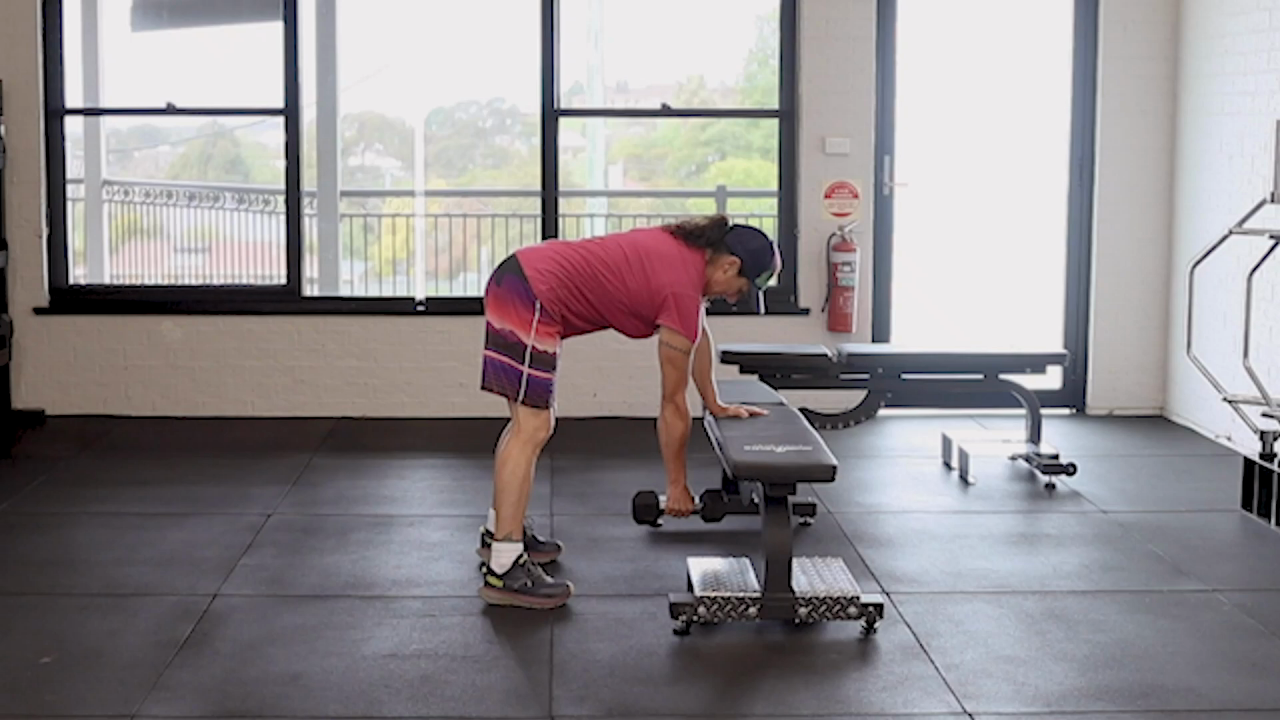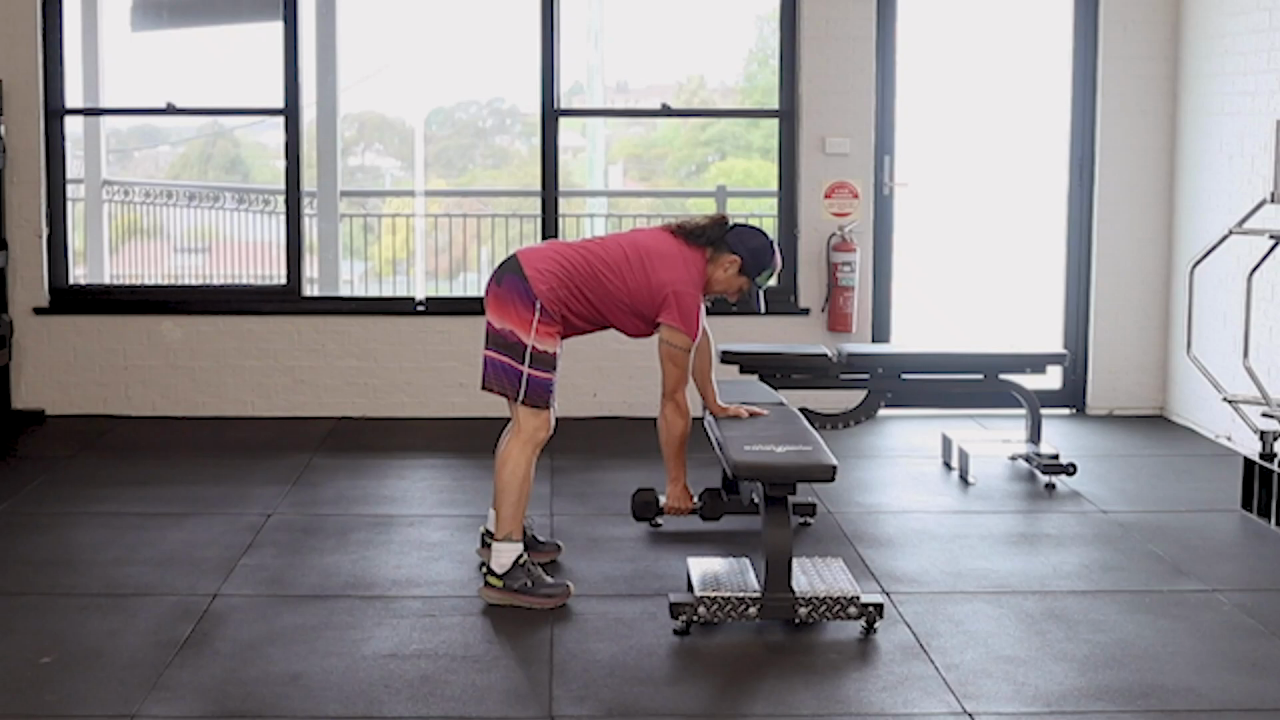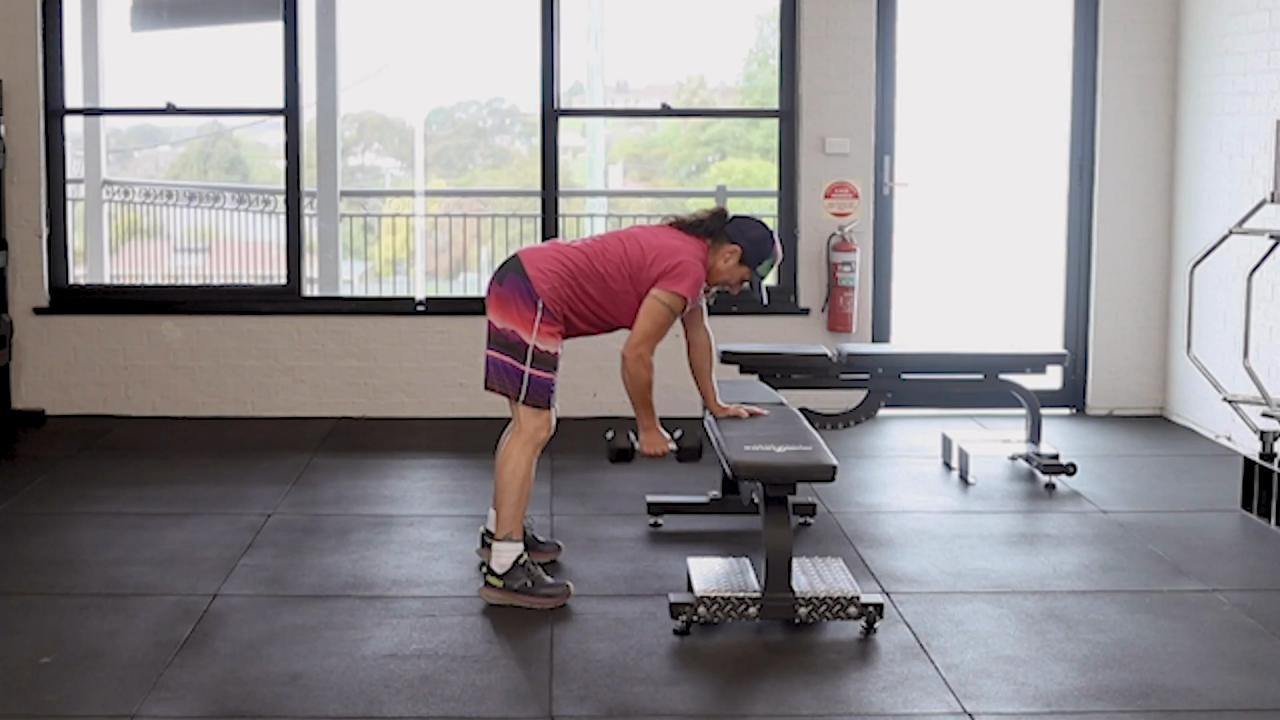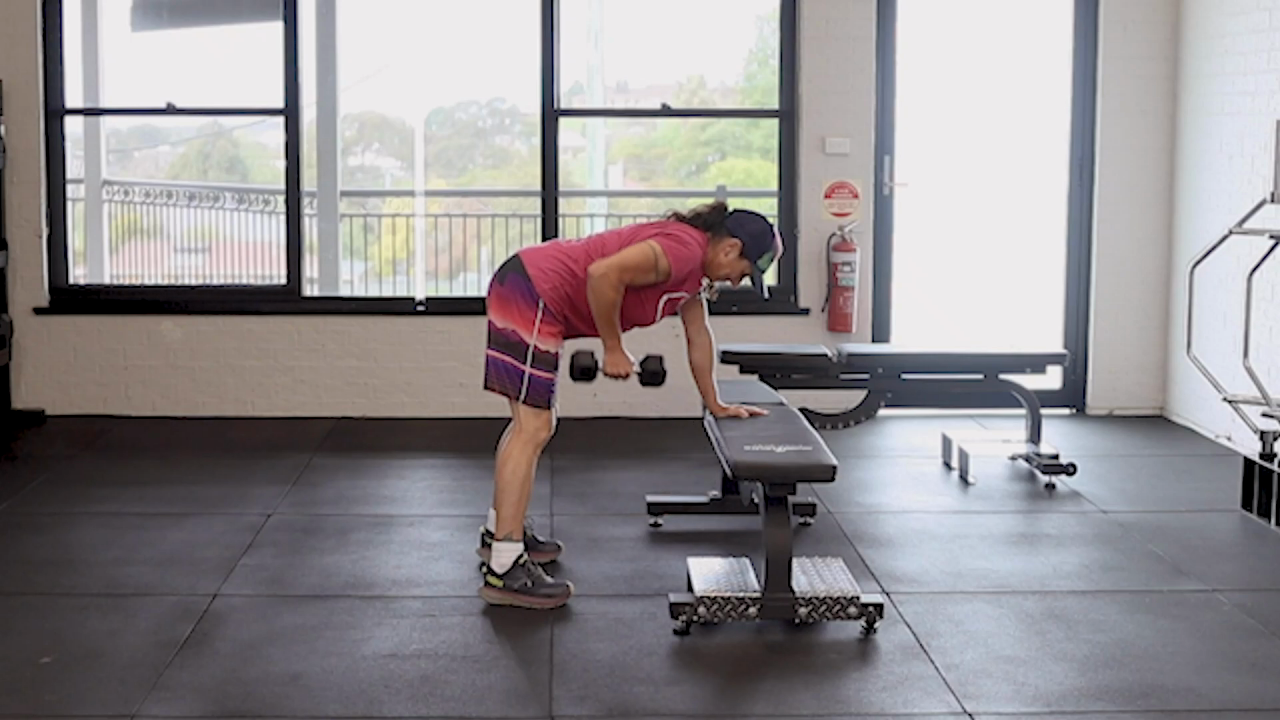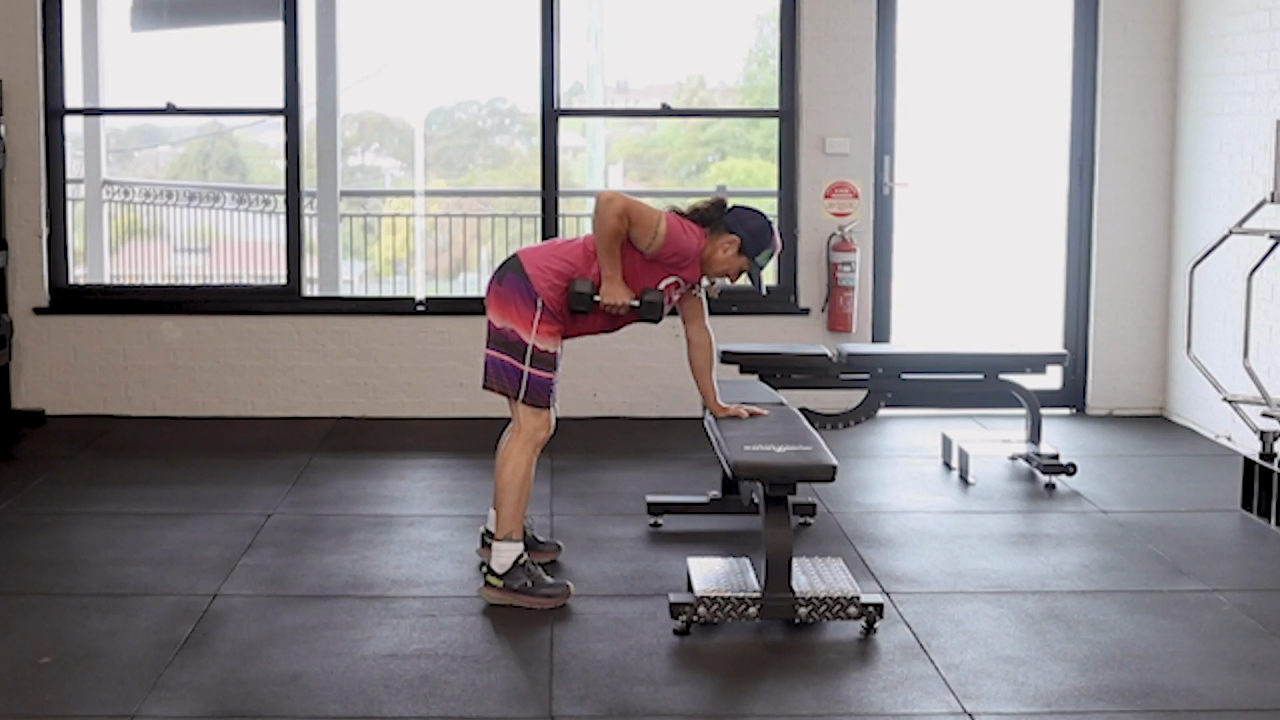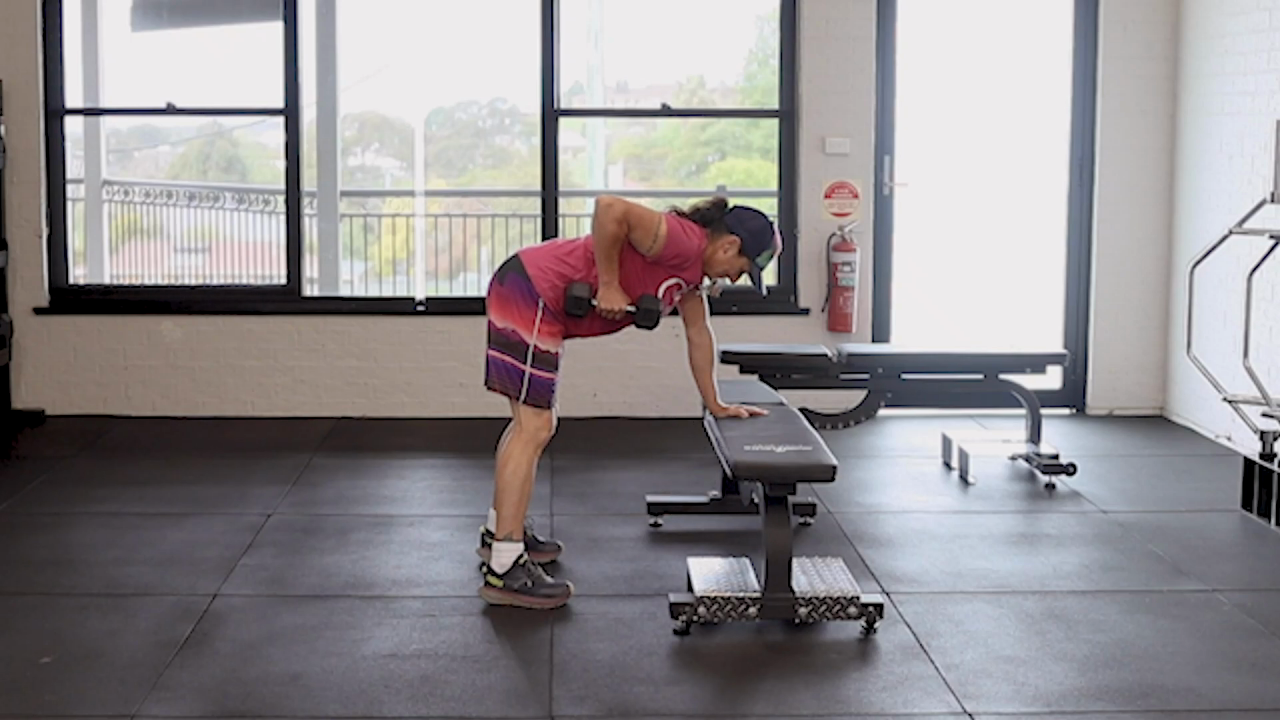
dt=0.4s
person 1, frame 1
left shoulder: (690, 253)
right shoulder: (682, 288)
left elbow: (698, 334)
right elbow: (672, 403)
left wrist: (716, 405)
right wrist: (677, 485)
left hip: (520, 282)
right hip: (530, 296)
left knee: (529, 421)
right knee: (532, 429)
left ankle: (499, 530)
right ankle: (504, 569)
person 1, frame 2
left shoulder: (691, 255)
right shoulder: (683, 287)
left elbow: (699, 335)
right elbow: (672, 401)
left wrist: (715, 405)
right wrist: (677, 483)
left hip: (520, 282)
right hip: (530, 297)
left knee: (528, 420)
right knee: (532, 429)
left ankle: (499, 529)
right ankle: (504, 568)
person 1, frame 3
left shoulder: (691, 251)
right shoulder: (686, 268)
left elbow: (697, 332)
right elbow: (635, 355)
left wrist: (715, 404)
right wrist: (649, 429)
left hip: (523, 286)
right hip: (531, 295)
left knee: (529, 421)
right knee: (533, 429)
left ankle: (499, 530)
right ankle: (504, 569)
person 1, frame 4
left shoulder: (693, 258)
right shoulder: (684, 251)
left elbow: (697, 333)
right elbow: (602, 275)
left wrist: (715, 404)
right wrist: (613, 349)
left hip: (525, 291)
right hip: (530, 295)
left knee: (530, 421)
right knee: (534, 429)
left ankle: (499, 530)
right ankle: (505, 569)
person 1, frame 5
left shoulder: (692, 263)
right shoulder: (681, 242)
left elbow: (697, 332)
right elbow: (610, 202)
left wrist: (715, 404)
right wrist: (612, 280)
left hip: (528, 294)
right hip: (528, 292)
left knee: (530, 422)
right knee: (533, 429)
left ankle: (499, 531)
right ankle: (504, 568)
person 1, frame 6
left shoulder: (693, 264)
right shoulder: (682, 243)
left elbow: (698, 333)
right elbow: (609, 208)
left wrist: (715, 404)
right wrist: (609, 284)
left hip: (530, 295)
right hip: (530, 293)
left knee: (531, 422)
right knee: (535, 429)
left ankle: (500, 530)
right ankle: (505, 568)
